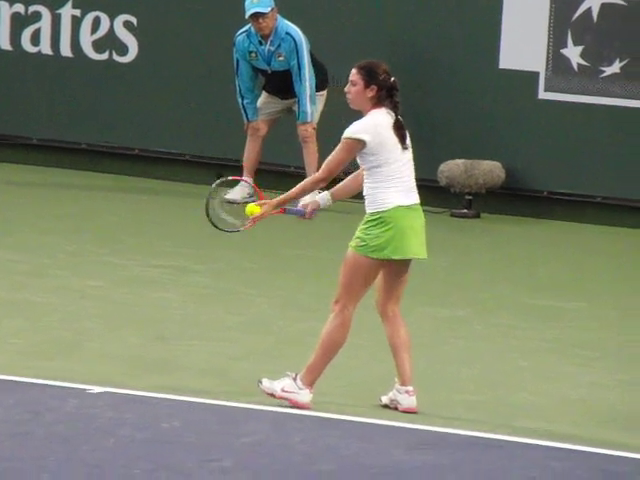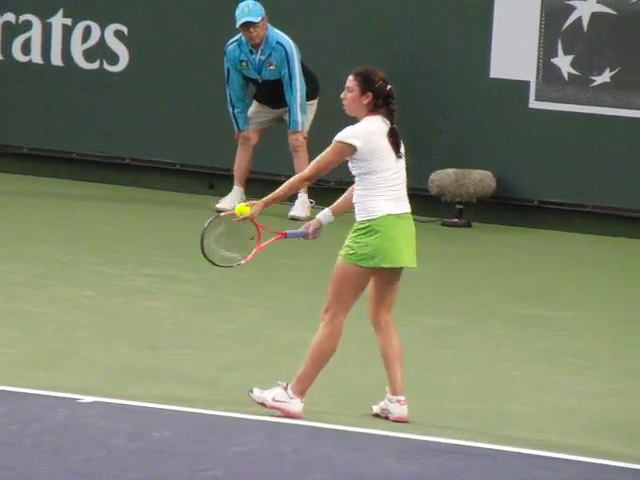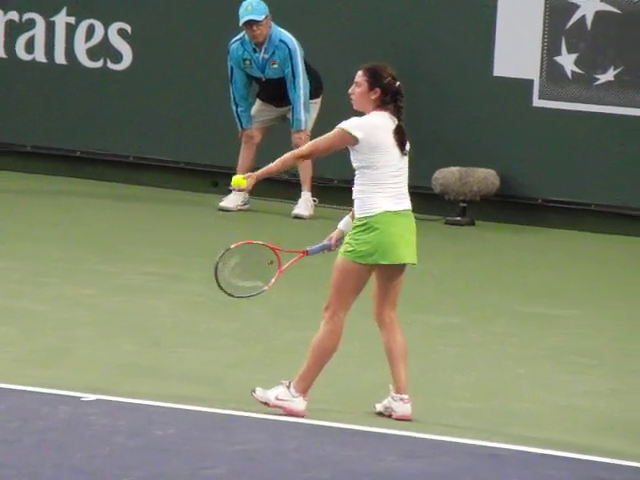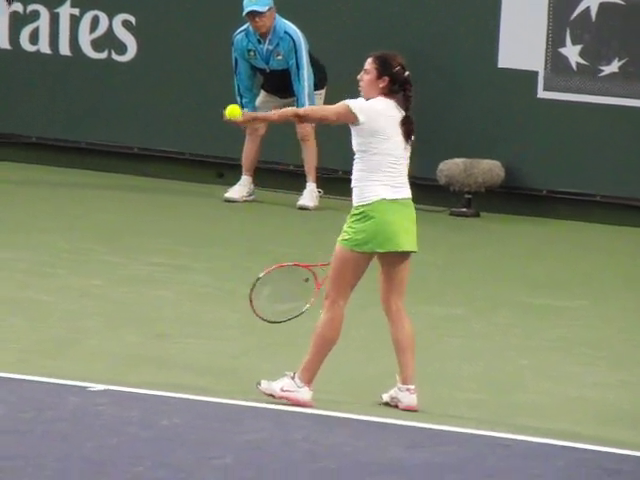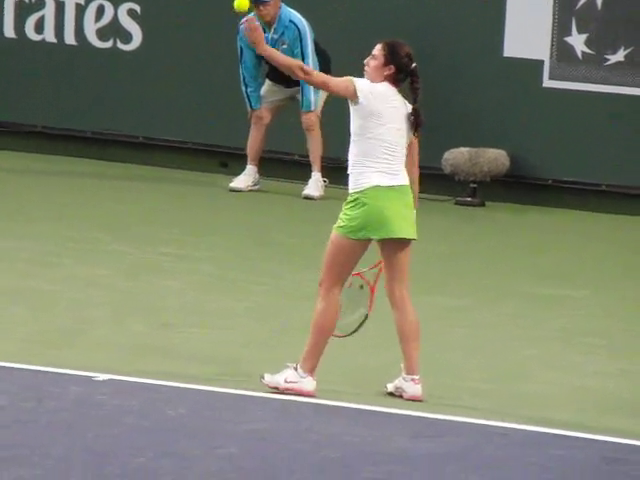
dt=0.3s
person 1, frame 1
left shoulder: (364, 128)
right shoulder: (392, 123)
left elbow: (322, 175)
left wrist: (277, 202)
right wrist: (321, 200)
left hip: (385, 222)
right hip: (410, 219)
left knee: (342, 306)
right knee: (389, 308)
left ankle: (302, 385)
right ankle: (405, 391)
person 1, frame 2
left shoulder: (356, 133)
right shoulder: (387, 131)
left elbow: (308, 174)
left wrist: (263, 203)
right wrist: (324, 217)
left hip: (374, 230)
right hip: (400, 227)
left knee: (333, 315)
right knee: (382, 317)
left ankle: (293, 395)
right ankle: (397, 400)
person 1, frame 3
left shoulder: (361, 125)
right shoulder: (394, 128)
left elbow: (303, 153)
left wrist: (257, 174)
right wrist: (345, 225)
left hip: (375, 226)
right hip: (401, 224)
left knee: (334, 312)
right knee: (386, 315)
left ankle: (296, 393)
right ankle: (400, 398)
person 1, frame 4
left shoulder: (365, 109)
right shoulder: (403, 119)
left elbow: (302, 115)
left wrist: (252, 117)
left hip: (373, 213)
right hip: (403, 212)
left knee: (334, 301)
right knee: (395, 305)
left ankle: (301, 383)
right ankle: (407, 389)
person 1, frame 5
left shoulder: (366, 92)
right shoulder: (408, 110)
left elbow: (307, 74)
right elbow: (412, 169)
left wrist: (261, 45)
right wrist: (411, 215)
left hip: (369, 200)
right hip: (400, 200)
left knee: (329, 288)
right knee: (399, 294)
left ankle: (304, 374)
right ankle: (411, 379)
person 2, frame 1
left shoulder: (293, 37)
right shoulder: (242, 40)
left elbow: (304, 79)
right elbow: (244, 81)
left wrist: (305, 119)
right wrist: (250, 116)
left hip: (309, 87)
right hip: (274, 90)
left knee: (306, 134)
right knee: (254, 130)
left ankle: (312, 190)
right ankle: (246, 186)
person 2, frame 2
left shoulder: (283, 46)
right shoulder: (233, 49)
left elbow: (295, 88)
right elbow: (235, 90)
left wrist: (296, 128)
right wrist: (241, 125)
left hip: (300, 96)
right hip: (264, 99)
left knee: (296, 143)
right knee: (245, 139)
left ankle: (302, 200)
right ankle: (237, 194)
person 2, frame 3
left shoulder: (287, 44)
right shoulder: (237, 48)
left elbow: (298, 87)
right elbow: (239, 88)
left wrist: (299, 127)
right wrist: (245, 124)
left hip: (303, 95)
right hip: (268, 97)
left knee: (300, 141)
right knee: (249, 138)
left ankle: (306, 198)
right ankle: (240, 194)
person 2, frame 4
left shoulder: (291, 36)
right shoulder: (241, 39)
left elbow: (302, 78)
right elbow: (244, 80)
left wrist: (304, 118)
right wrist: (249, 114)
left hip: (307, 86)
right hip: (272, 88)
left knee: (305, 132)
right knee: (252, 128)
left ankle: (311, 189)
right ankle: (246, 184)
person 2, frame 5
left shoulder: (296, 25)
left elbow: (308, 68)
right elbow: (248, 69)
left wrist: (309, 108)
right wrist: (254, 105)
right hip: (277, 78)
left knee: (310, 122)
right knee: (258, 118)
left ankle: (316, 179)
right ankle: (251, 174)
